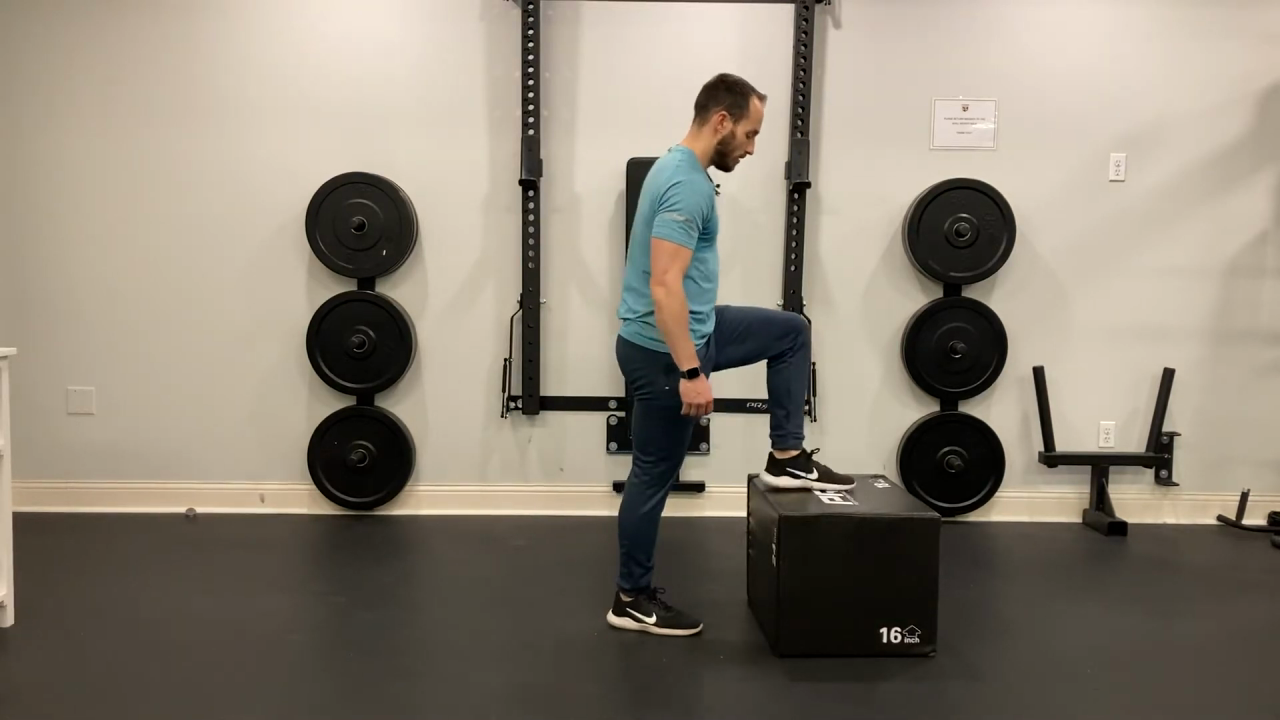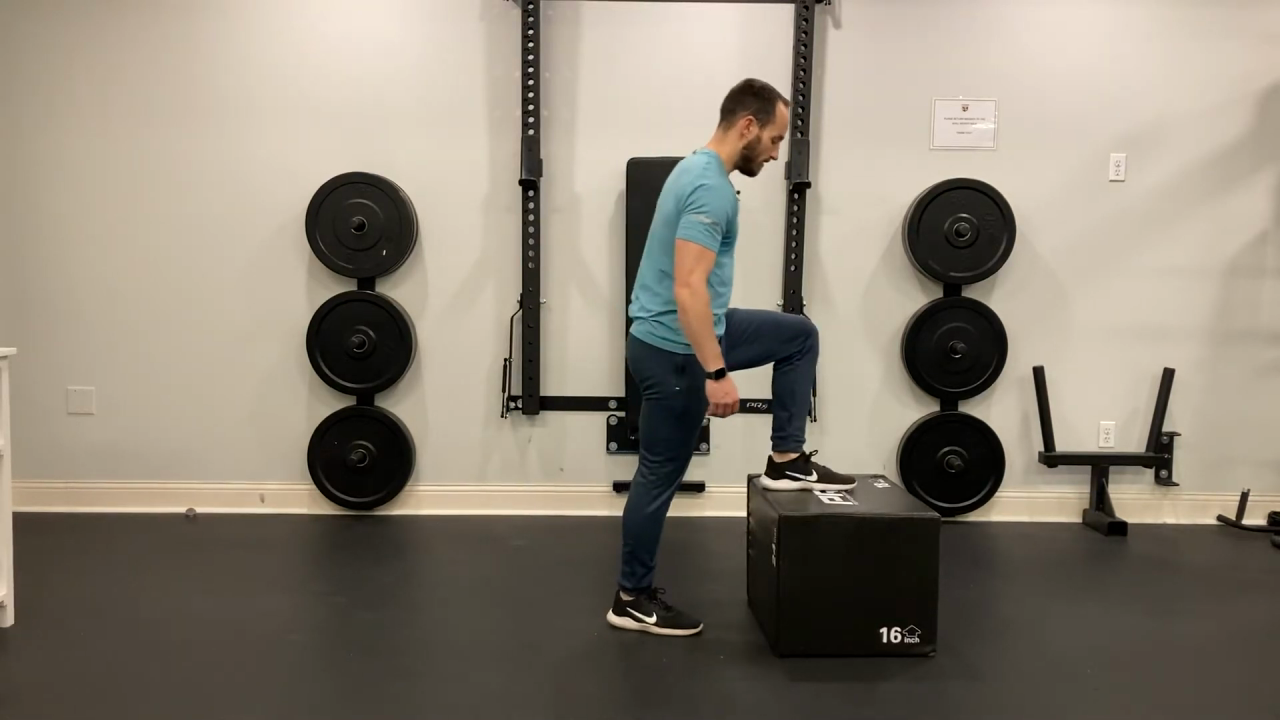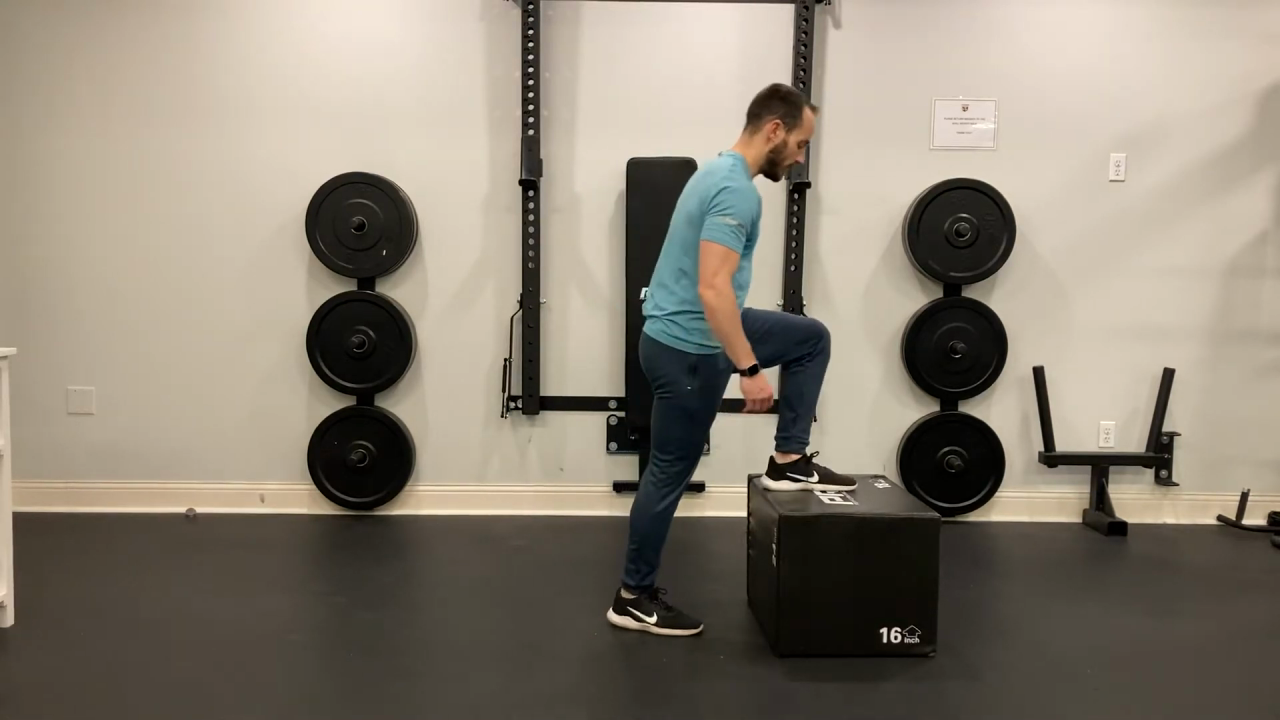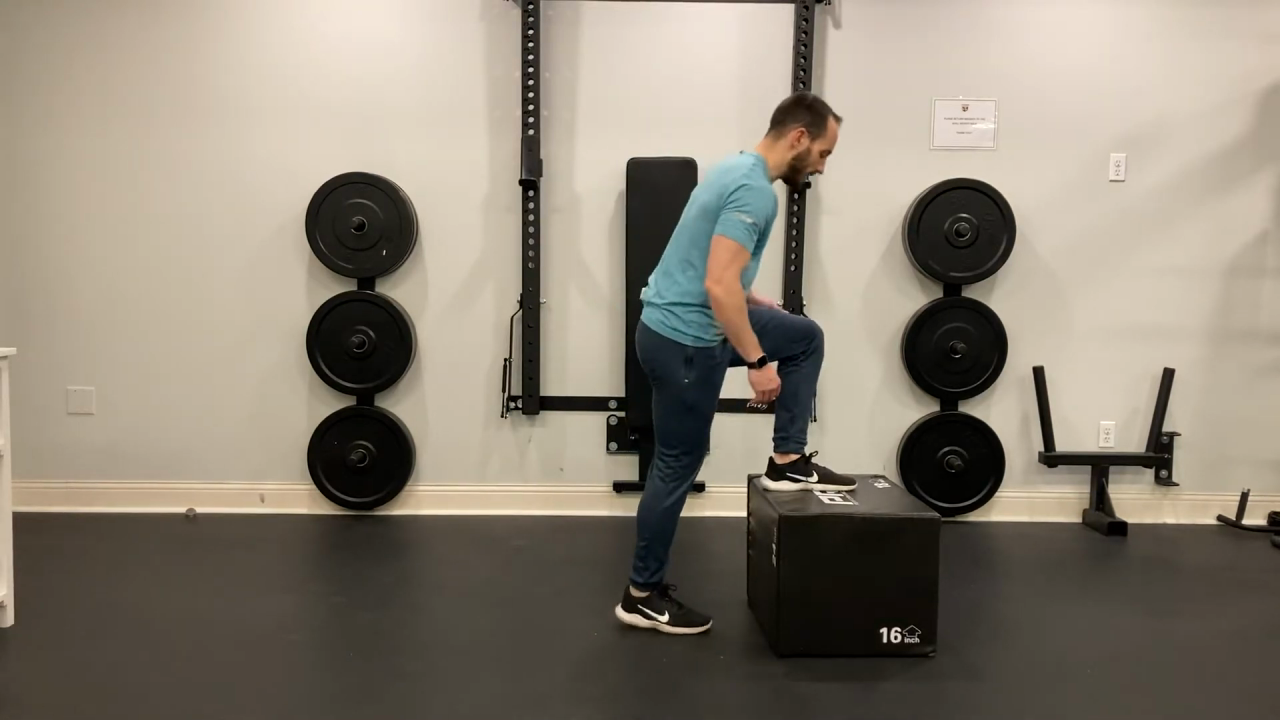
dt=0.2s
person 1, frame 1
left shoulder: (678, 169)
right shoulder: (686, 184)
right elbow: (664, 285)
right wrist: (690, 372)
left hip: (687, 331)
right hip: (661, 349)
left knee: (792, 331)
right knee: (654, 473)
left ankle: (787, 458)
right ankle: (631, 600)
person 1, frame 2
left shoulder: (697, 171)
right shoulder: (711, 188)
right elbow: (688, 288)
left wrist: (714, 354)
right wrist: (715, 372)
left hip: (683, 335)
right hip: (672, 350)
left knee: (799, 336)
right knee: (660, 474)
left ankle: (787, 461)
right ankle: (632, 599)
person 1, frame 3
left shoulder: (723, 172)
right shoulder: (738, 190)
right elbow: (713, 290)
left wrist: (744, 335)
right wrist: (751, 370)
left hip: (690, 333)
right hip: (686, 348)
left knee: (812, 338)
right knee: (670, 472)
left ankle: (789, 460)
right ankle: (633, 597)
person 1, frame 4
left shoulder: (736, 170)
right shoulder: (754, 191)
right elbow: (719, 285)
left wrist: (753, 301)
right wrist: (759, 362)
left hip: (682, 324)
right hip: (682, 340)
left knee: (805, 336)
right knee: (676, 467)
left ankle: (787, 460)
right ankle: (642, 595)
